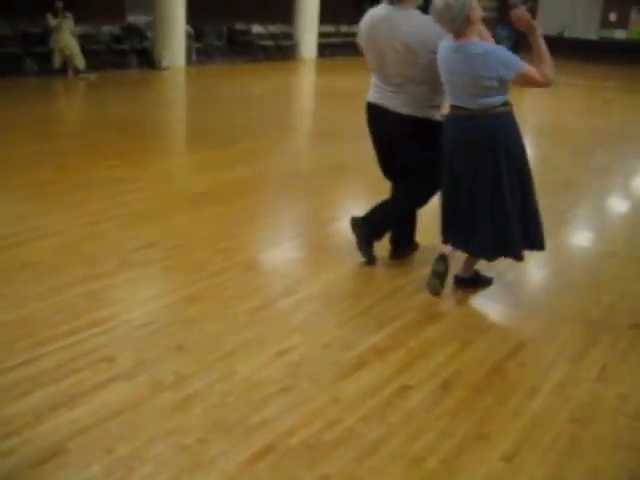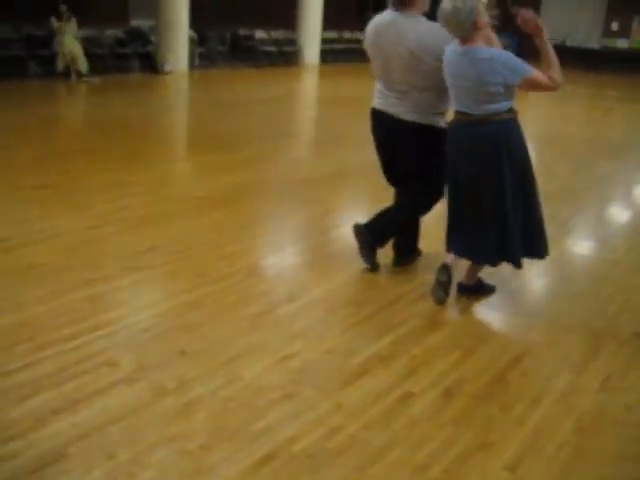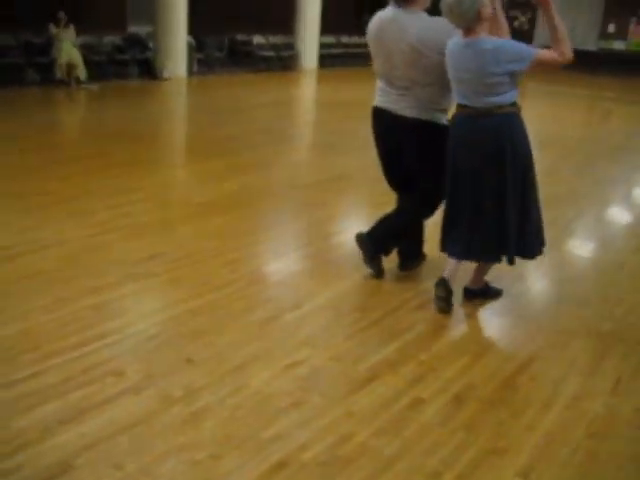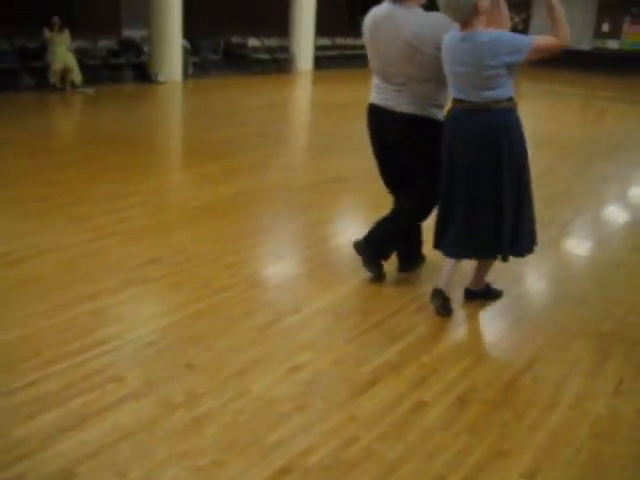
dt=0.1s
person 1, frame 1
left shoulder: (444, 49)
right shoulder: (493, 56)
right elbow: (546, 77)
right wrist: (534, 33)
left hip: (457, 129)
right hip: (494, 133)
left knee: (466, 201)
right knee: (499, 202)
left ankle: (447, 255)
right ankle: (467, 271)
person 1, frame 2
left shoulder: (450, 54)
right shoulder: (500, 61)
right elbow: (554, 81)
right wrist: (541, 37)
left hip: (462, 135)
right hip: (498, 139)
left knee: (471, 209)
right knee: (503, 209)
left ankle: (450, 265)
right ankle: (470, 279)
person 1, frame 3
left shoulder: (454, 47)
right shoulder: (503, 51)
right elbow: (564, 56)
left hip: (464, 129)
right hip: (501, 133)
left knee: (468, 209)
right knee: (503, 208)
left ankle: (448, 275)
right ankle: (477, 283)
person 1, frame 4
left shoulder: (450, 40)
right shoulder: (500, 44)
right elbow: (561, 40)
left hip: (459, 125)
right hip: (497, 128)
left knee: (462, 208)
right knee: (499, 206)
left ankle: (444, 284)
right ankle: (477, 283)
person 2, frame 1
right shoulder: (431, 29)
left hip: (378, 111)
right hip: (418, 119)
left knee: (402, 181)
right knee: (425, 183)
left ankle: (402, 243)
right ankle: (370, 225)
person 2, frame 2
left shoulder: (375, 25)
right shoulder: (437, 36)
left hip: (383, 117)
right hip: (422, 126)
left knee: (406, 187)
right knee: (428, 190)
left ankle: (405, 249)
right ankle: (374, 232)
person 2, frame 3
right shoulder: (440, 31)
left hip: (384, 116)
right hip: (425, 125)
left knee: (407, 190)
right knee: (430, 192)
left ankle: (410, 253)
right ankle: (377, 239)
person 2, frame 4
right shoulder: (437, 26)
left hip: (380, 114)
right hip: (421, 122)
left knee: (403, 191)
right knee: (425, 193)
left ankle: (408, 254)
right ankle: (375, 244)
